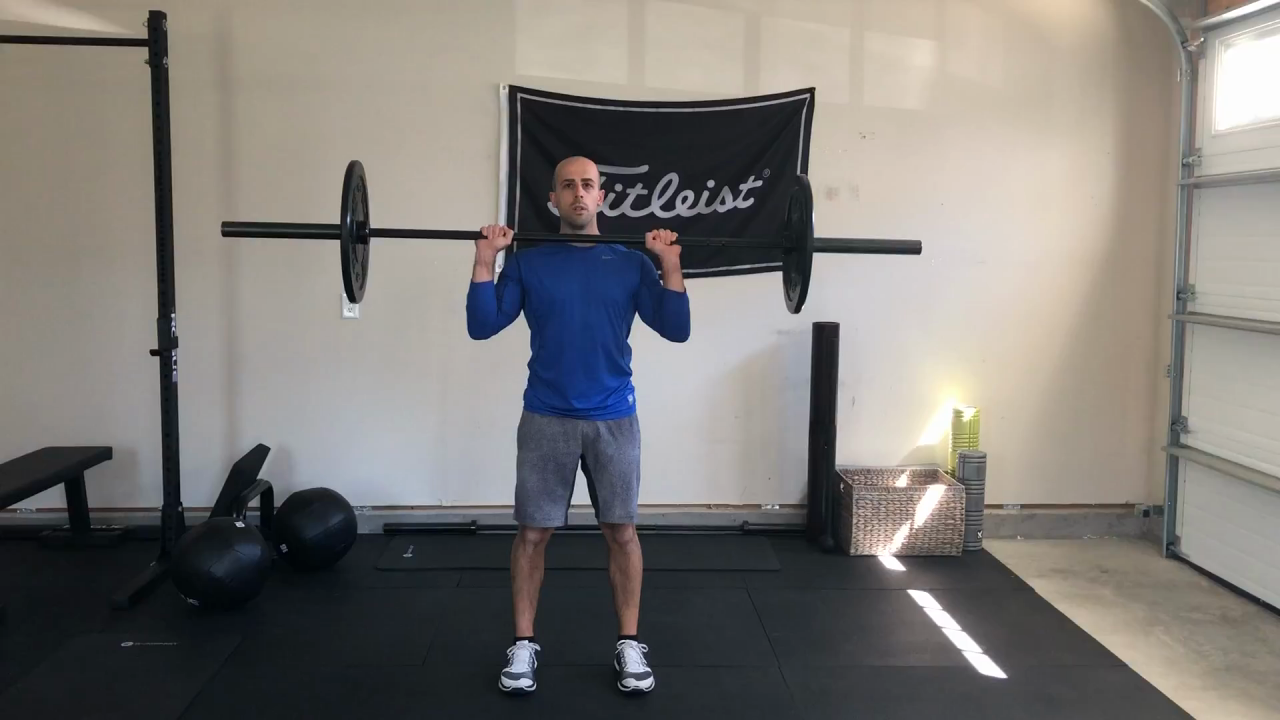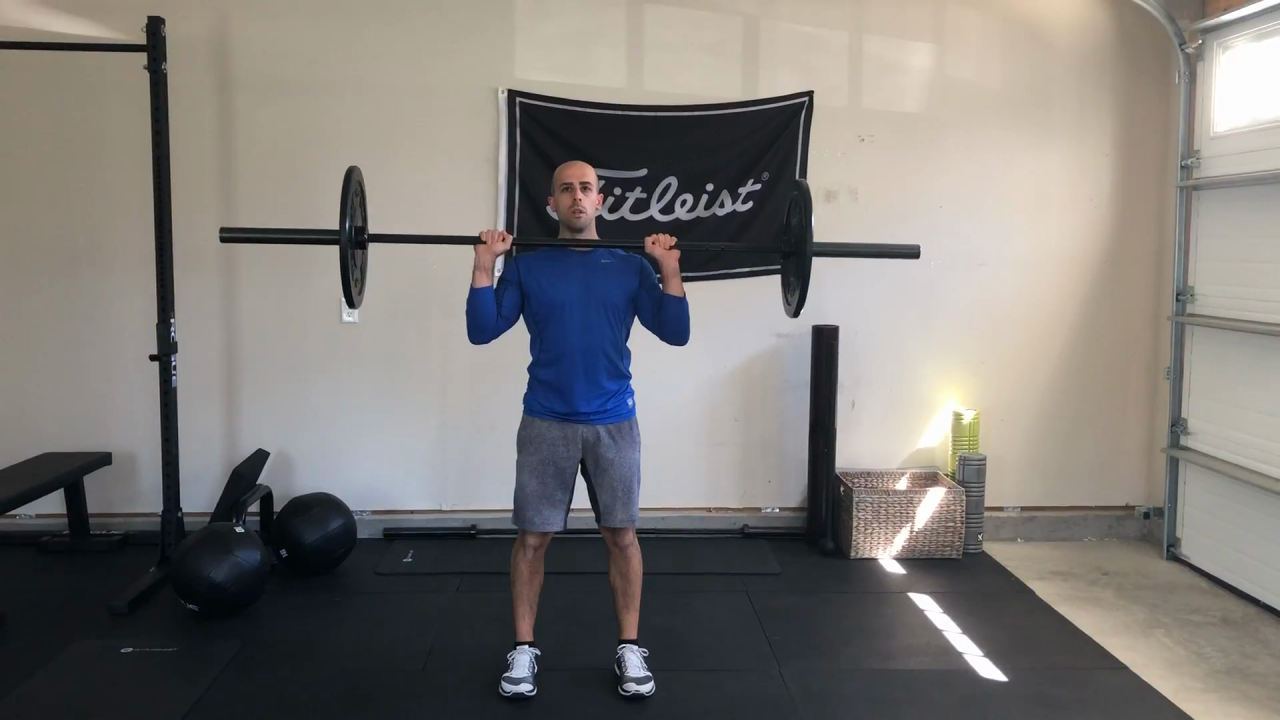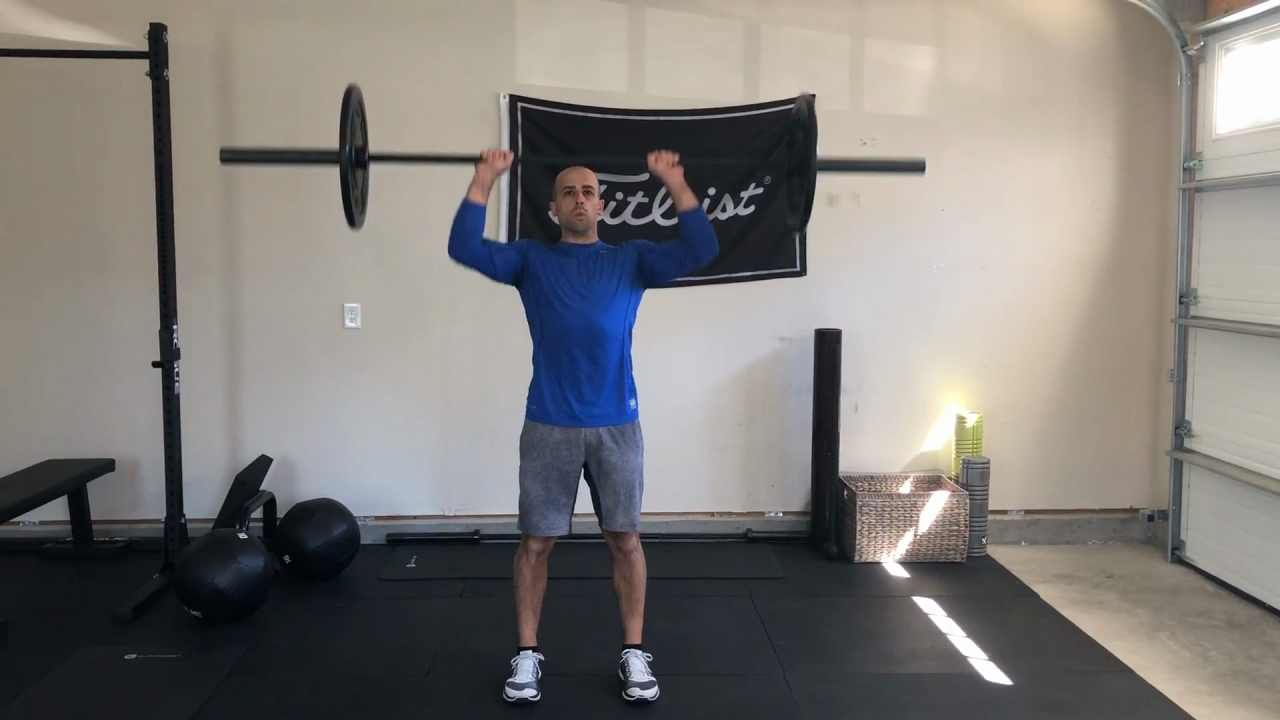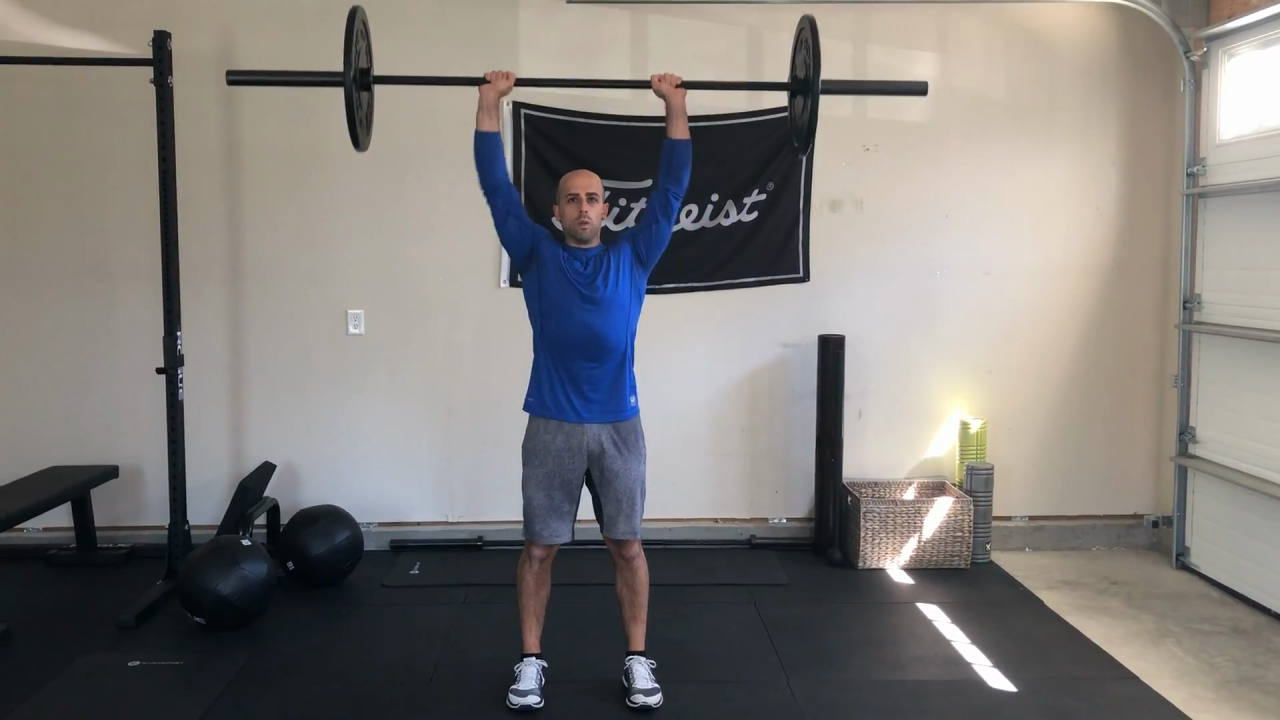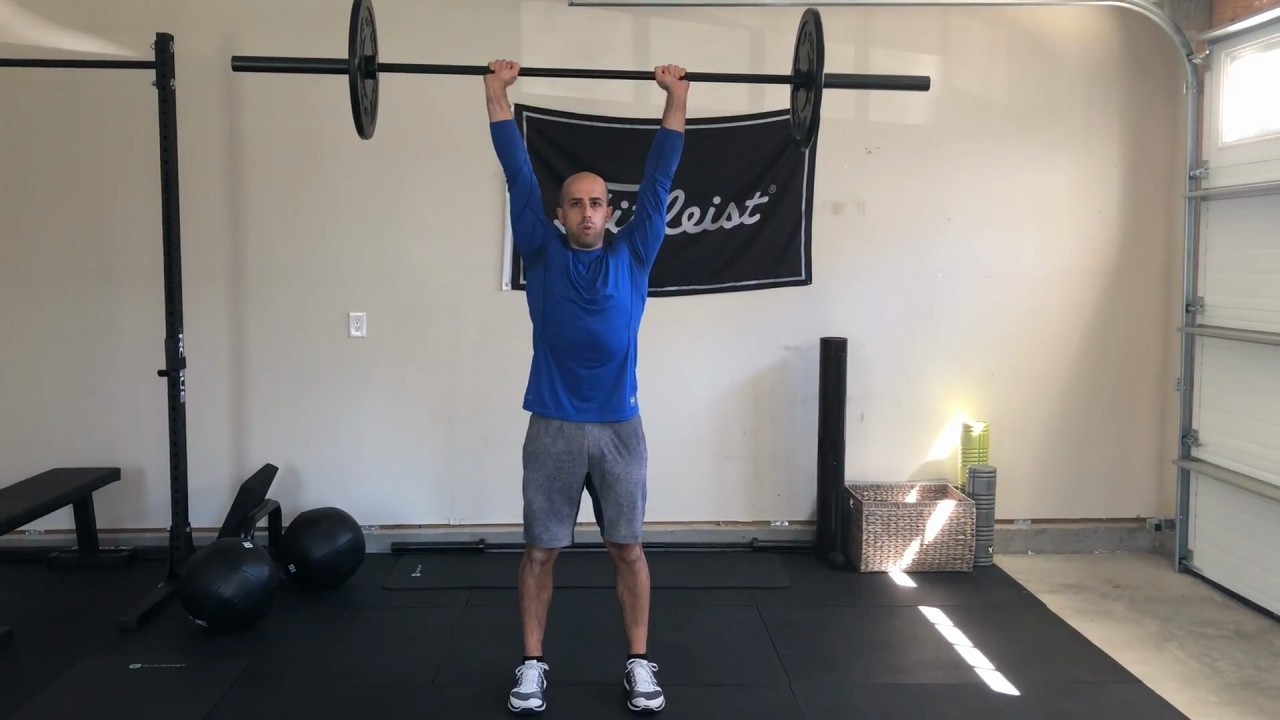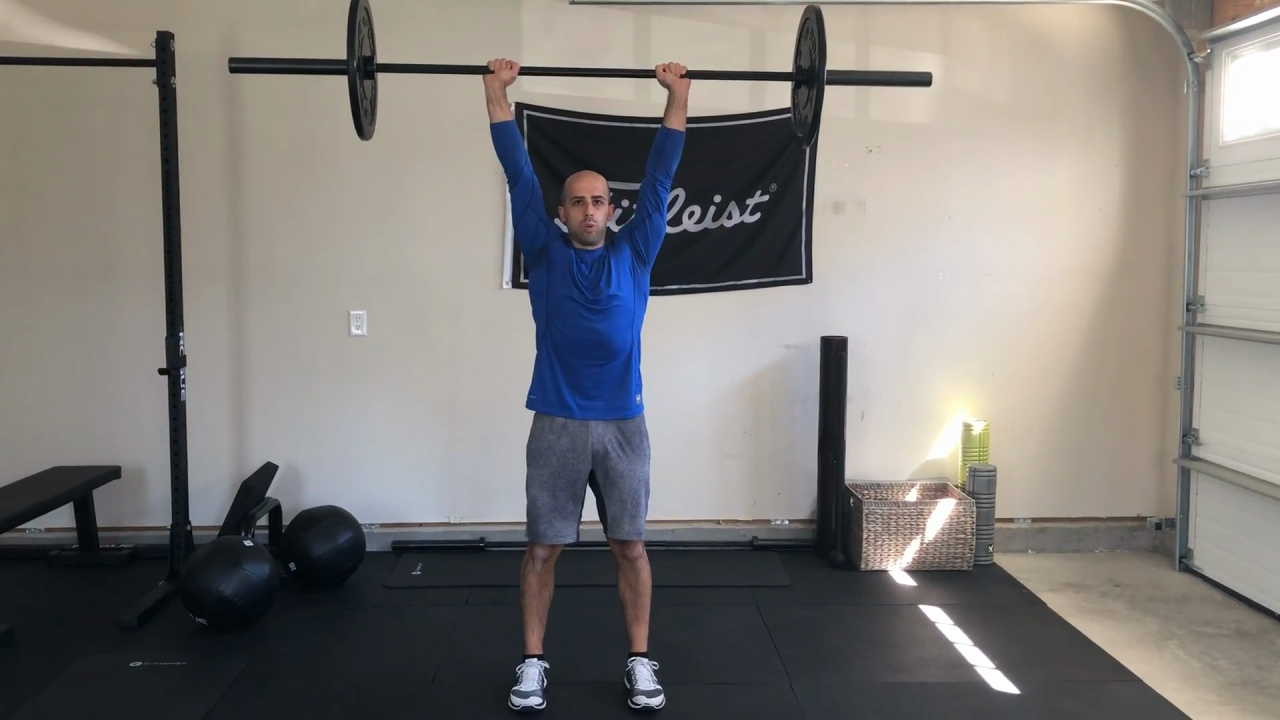
dt=0.4s
person 1, frame 1
left shoulder: (631, 263)
right shoulder: (528, 262)
left elbow: (677, 329)
right elbow: (481, 326)
left wrist: (670, 265)
right wrist: (484, 261)
left hip: (614, 419)
right hip: (545, 418)
left knee: (621, 531)
right knee: (533, 532)
left ankle: (628, 645)
right ankle: (523, 645)
person 1, frame 2
left shoulder: (630, 267)
right shoulder: (527, 267)
left elbow: (677, 332)
right elbow: (481, 330)
left wrist: (669, 271)
right wrist: (483, 267)
left hip: (614, 423)
right hip: (546, 423)
left knee: (621, 535)
right knee: (532, 537)
left ankle: (630, 649)
right ankle: (523, 650)
person 1, frame 3
left shoulder: (632, 259)
right shoulder: (532, 259)
left elbow: (701, 247)
right elbow: (464, 246)
left wrist: (675, 184)
right wrist: (484, 180)
left hip: (617, 423)
right hip: (548, 424)
left knee: (625, 539)
right knee: (535, 542)
left ankle: (633, 653)
right ankle: (526, 654)
person 1, frame 4
left shoulder: (633, 255)
right shoulder: (535, 254)
left elbow: (672, 183)
right elbow: (496, 180)
left wrist: (675, 106)
right wrist: (489, 101)
left hip: (620, 427)
right hip: (551, 428)
left knee: (627, 546)
right knee: (538, 549)
left ankle: (638, 660)
right ankle: (530, 661)
person 1, frame 5
left shoulder: (633, 254)
right shoulder: (541, 252)
left elbow: (659, 174)
right elbow: (517, 170)
left wrist: (676, 96)
right wrist: (496, 91)
left hip: (619, 429)
right hip: (552, 430)
left knee: (627, 548)
right knee: (539, 551)
left ankle: (638, 663)
right ankle: (532, 664)
person 1, frame 6
left shoulder: (635, 254)
right shoulder: (543, 252)
left elbow: (661, 175)
right elbow: (516, 170)
left wrist: (677, 95)
right wrist: (497, 91)
left hip: (624, 427)
right hip: (556, 428)
left knee: (630, 547)
right knee: (542, 549)
left ankle: (639, 663)
right ankle: (532, 662)
